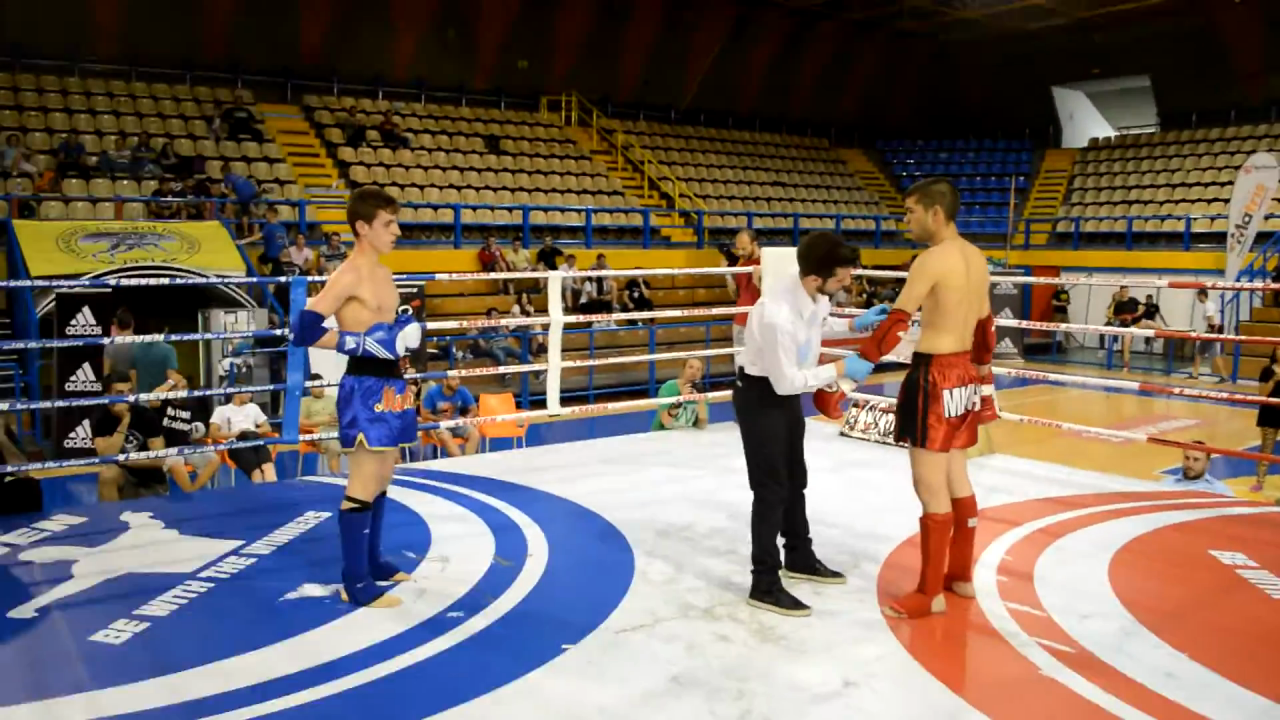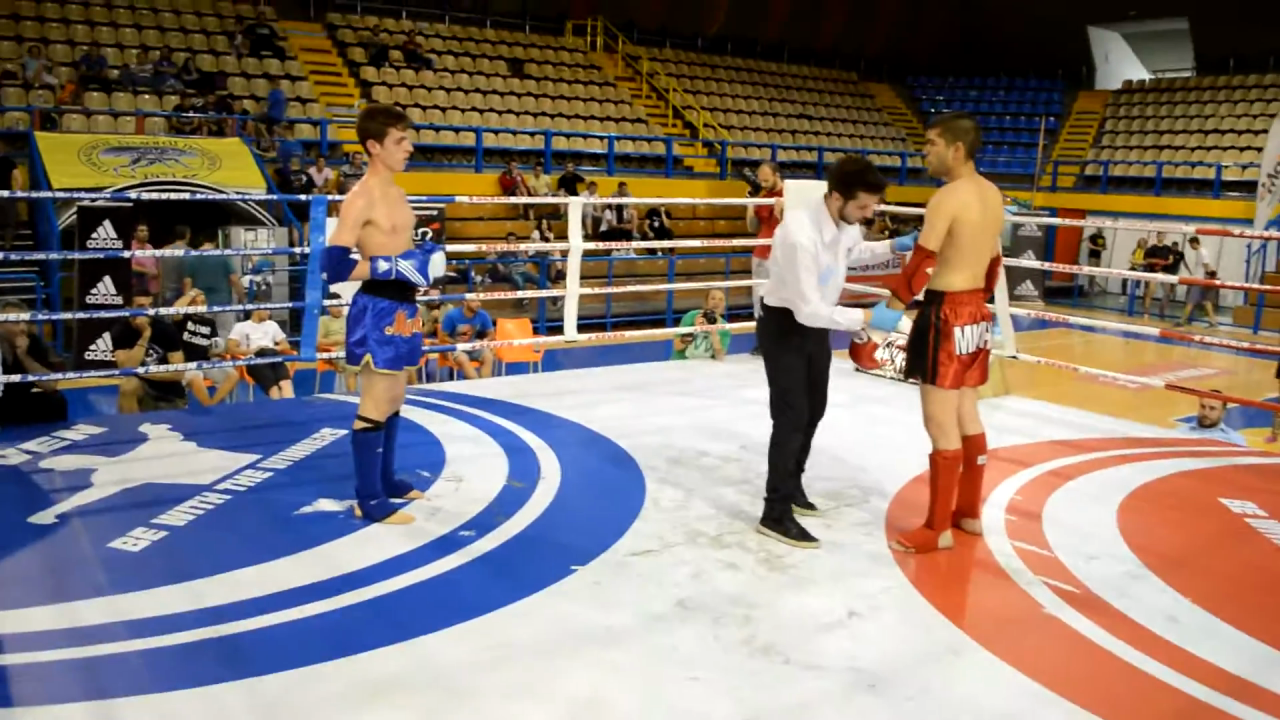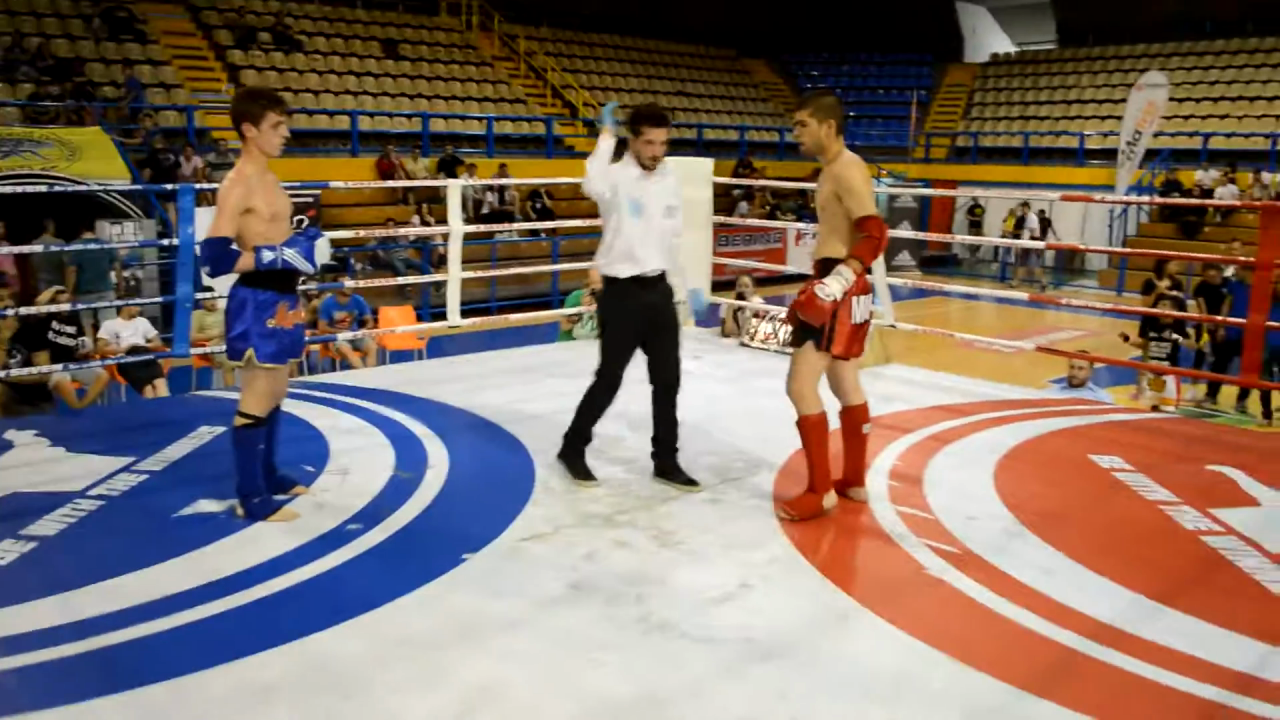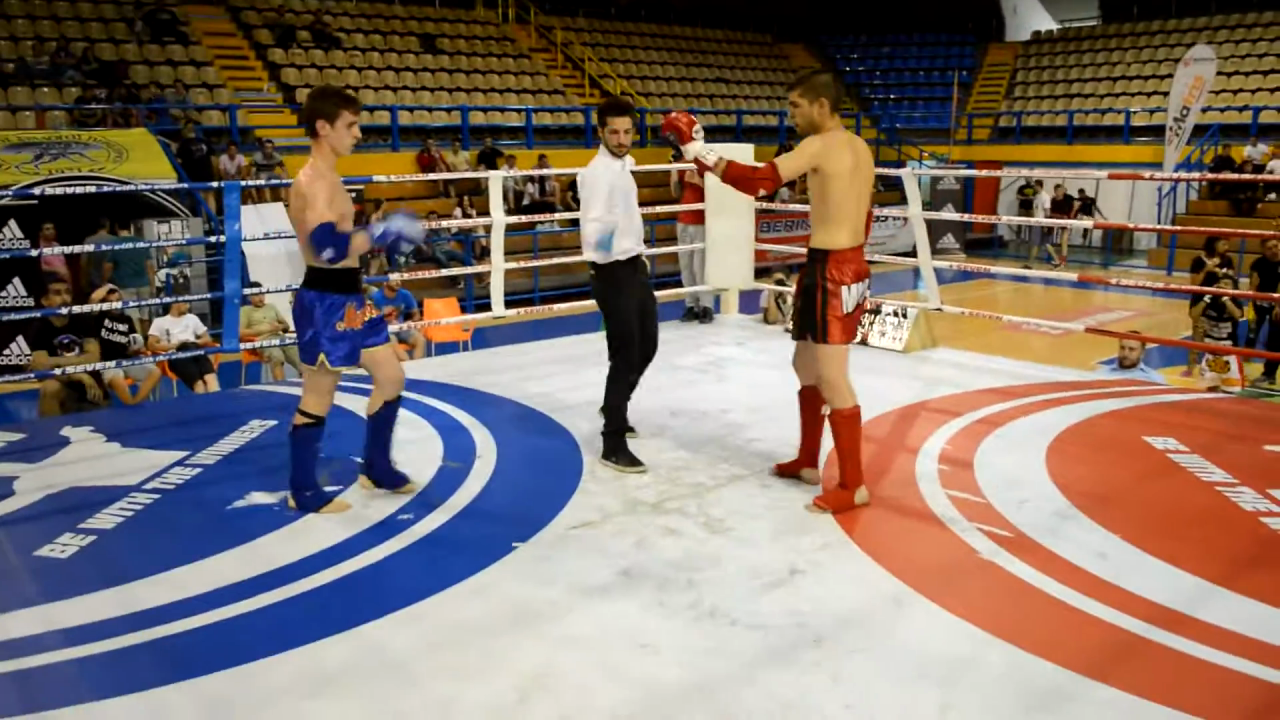
dt=0.7s
person 1, frame 1
left shoulder: (932, 259)
right shoulder: (976, 258)
left elbow: (897, 321)
right elbow: (984, 325)
right wrist: (983, 377)
left hip: (935, 375)
right hip: (963, 373)
left knee: (931, 487)
right knee: (956, 479)
left ankle: (930, 594)
right ankle: (960, 575)
person 1, frame 2
left shoulder: (947, 197)
right shoulder: (993, 195)
left elbow: (921, 264)
left wrist: (885, 313)
left hip: (946, 313)
right hip: (975, 312)
left knee: (940, 424)
right knee: (966, 416)
left ankle: (937, 529)
right ankle: (969, 511)
person 1, frame 3
left shoulder: (844, 170)
right shoulder: (835, 169)
left elbow: (875, 235)
left wrist: (834, 282)
left hip: (841, 290)
right hip: (846, 288)
left knee: (801, 386)
right knee: (846, 386)
left ankle: (819, 492)
right ankle: (854, 480)
person 1, frame 4
left shoulder: (822, 146)
right shoulder: (860, 148)
left elbow: (759, 181)
left wrist: (696, 148)
left hip: (830, 272)
right hip: (851, 266)
left knee: (832, 382)
right knee: (807, 366)
left ankle: (852, 486)
right ankle: (808, 460)
person 2, frame 1
left shoulder: (384, 274)
right shoulder: (348, 276)
right elbow: (303, 330)
left wrist: (405, 333)
right wrist: (359, 344)
left hip: (391, 386)
right hip: (366, 388)
left knee: (380, 482)
right knee: (363, 487)
left ankle: (372, 561)
right ankle: (355, 581)
person 2, frame 2
left shoulder: (399, 193)
right shoulder: (361, 198)
right elbow: (334, 266)
left wrist: (422, 260)
right wrist: (394, 268)
left hip: (402, 308)
right hip: (378, 310)
left knee: (393, 401)
right knee: (376, 406)
left ankle: (386, 479)
right ankle: (370, 499)
person 2, frame 3
left shoulder: (268, 179)
right shoulder: (238, 185)
right elbow: (214, 259)
left wrist: (301, 246)
right wrist: (278, 256)
left hip: (282, 299)
right hip: (258, 301)
left knee: (274, 395)
right knee: (257, 401)
left ankle: (268, 475)
right ankle: (252, 498)
person 2, frame 4
left shoulder: (326, 178)
right shoulder: (314, 181)
right elbow: (328, 246)
left wrist: (384, 230)
right wrist: (385, 232)
left hip: (351, 298)
right hip: (327, 302)
left knee: (390, 377)
right knee: (317, 402)
left ankle: (379, 467)
right ankle: (303, 491)
person 3, frame 1
left shoulder: (815, 293)
right shoulder: (777, 316)
right elbow: (786, 381)
left wrist: (853, 324)
right wrist: (839, 370)
left hip: (787, 389)
right hip: (761, 394)
left knee: (794, 478)
right knee: (771, 487)
left ankle: (799, 556)
right ankle: (764, 583)
person 3, frame 2
left shoulder: (846, 220)
right shoulder: (799, 234)
right elbow: (807, 309)
left wrist: (893, 249)
right wrist: (867, 318)
left hip: (819, 323)
right hip: (784, 325)
left knee: (813, 411)
right knee: (791, 417)
left ankle: (789, 485)
right ankle: (776, 513)
person 3, frame 3
left shoulder: (669, 182)
right shoulder: (615, 174)
right elbow: (594, 187)
left wrist: (686, 287)
right wrist: (606, 134)
left hip: (659, 290)
right hip: (620, 292)
left knee: (667, 381)
right knee: (609, 381)
left ankle: (666, 461)
right ankle: (573, 449)
person 3, frame 4
left shoulder: (623, 168)
right shoulder: (596, 173)
right elbow: (592, 223)
right wrist: (601, 240)
left hip: (635, 268)
right hip: (612, 273)
left knee: (645, 349)
right knee: (625, 358)
left ankle: (615, 416)
right ankle: (613, 444)
